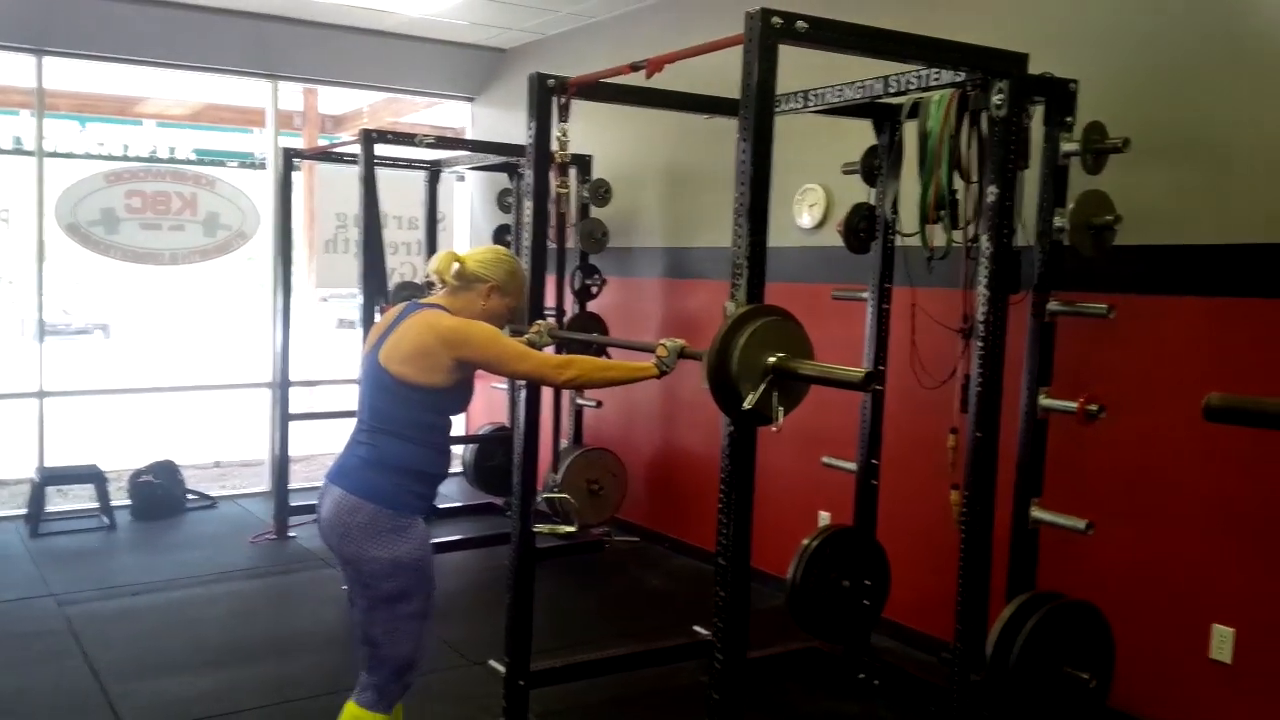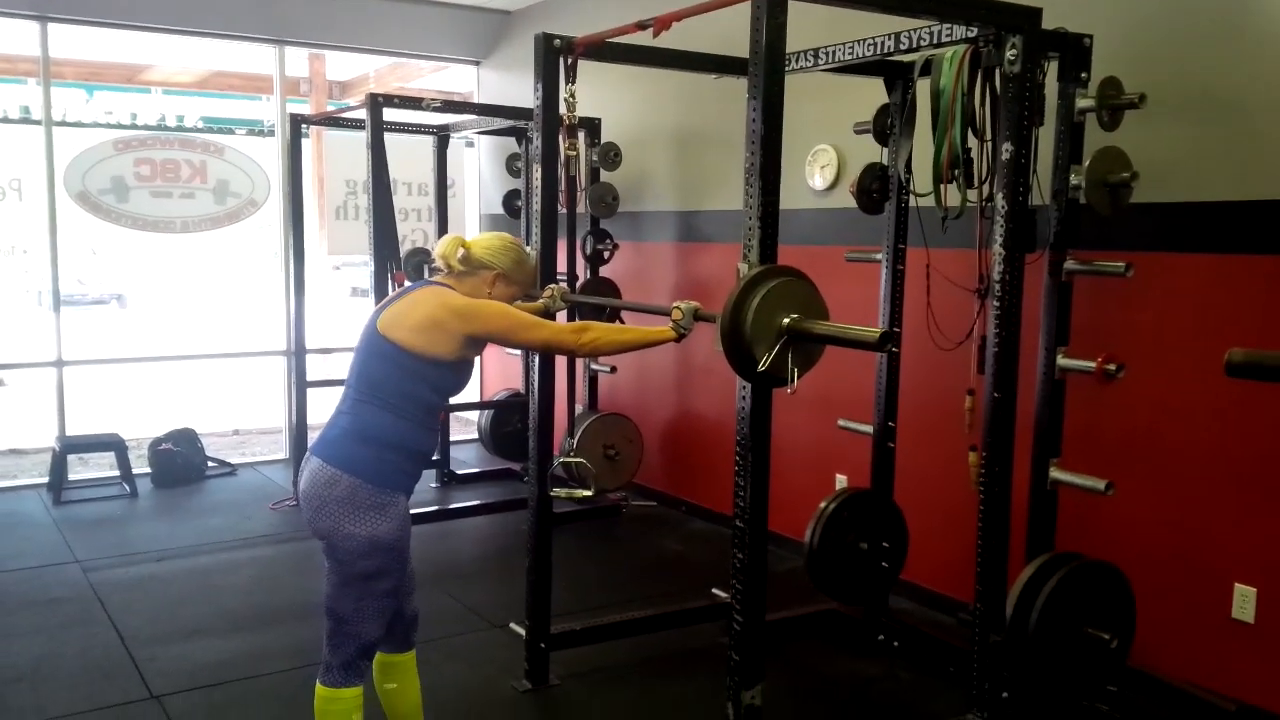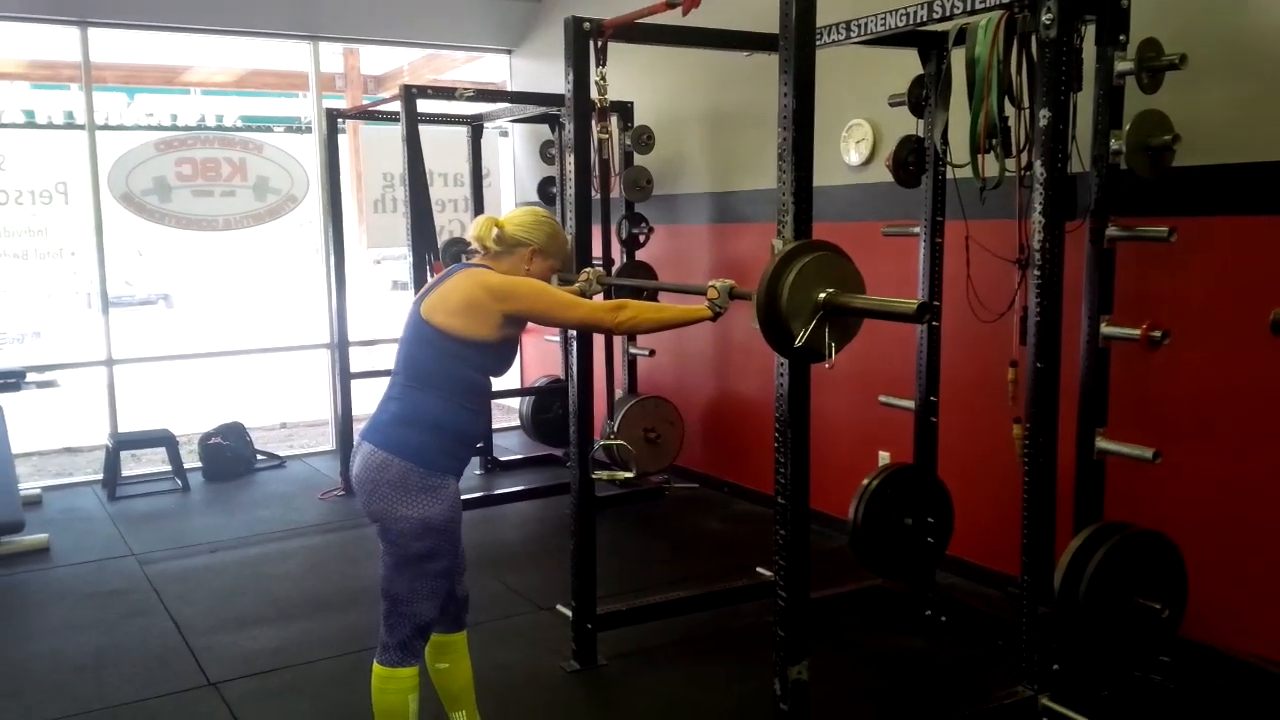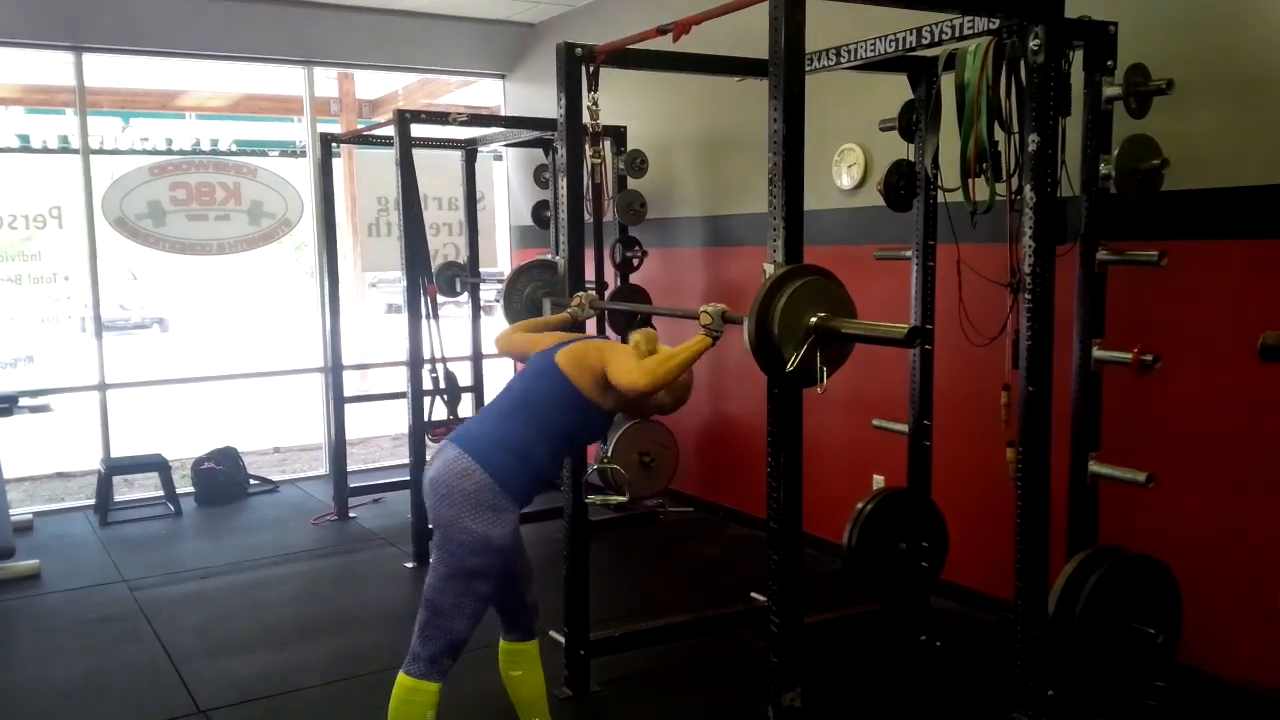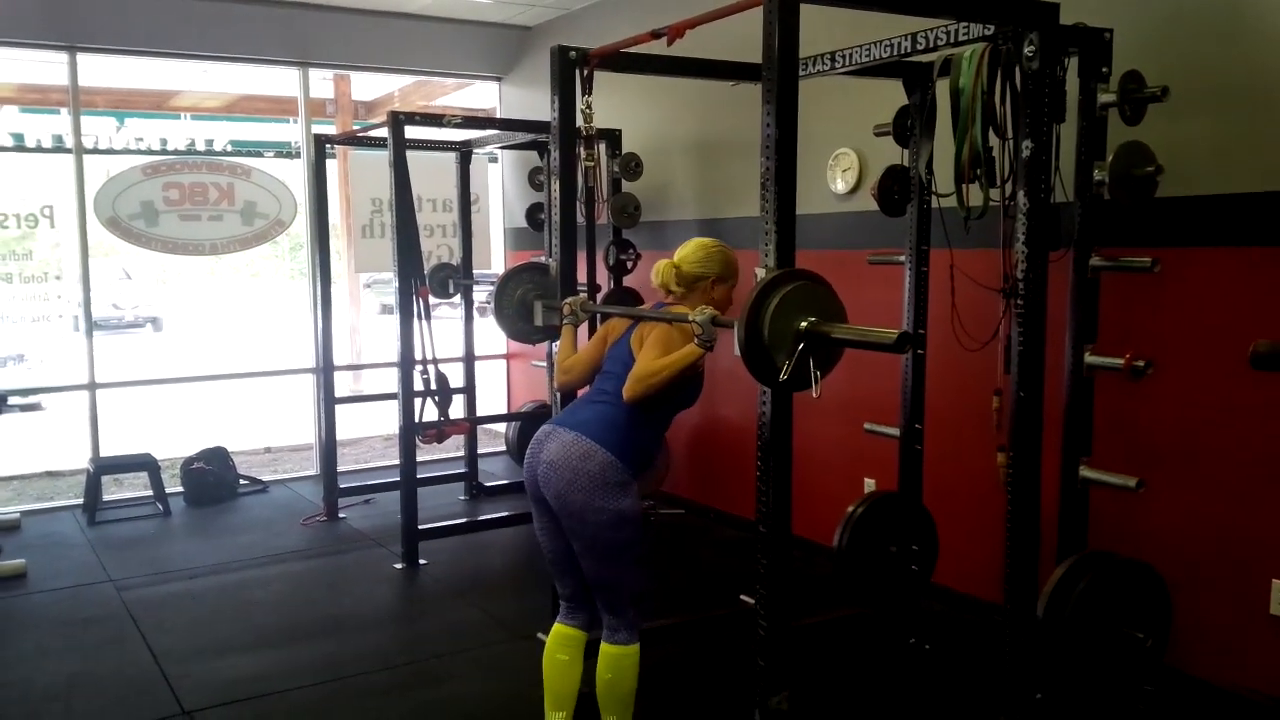
dt=1s
person 1, frame 1
left shoulder: (405, 316)
right shoulder: (451, 332)
right elbow: (562, 372)
left wrist: (526, 342)
right wrist: (655, 366)
left hip: (352, 500)
right hip: (381, 515)
left knee: (385, 665)
right knee: (387, 680)
person 1, frame 2
left shoulder: (425, 298)
right shoulder: (453, 310)
right elbow: (576, 339)
left wrist: (543, 307)
right wrist: (670, 331)
left hip: (345, 475)
right hip: (359, 489)
left knee: (397, 627)
right knee: (353, 648)
person 1, frame 3
left shoulder: (467, 281)
right shoulder: (494, 290)
right elbow: (613, 317)
left wrist: (576, 292)
right wrist: (707, 310)
left hip: (401, 462)
right hip: (410, 474)
left knee: (449, 611)
right knee: (407, 633)
person 1, frame 4
left shoulder: (580, 346)
right shoulder: (617, 355)
left elbow: (507, 338)
right elbow: (640, 381)
left wrist: (570, 317)
right wrist: (705, 338)
left hip: (466, 474)
right hip: (478, 490)
left knee: (521, 618)
right knee: (438, 647)
person 1, frame 5
left shoulder: (630, 318)
right shoulder: (679, 327)
left elbow: (565, 377)
right elbow: (635, 389)
left wrist: (570, 322)
right wrist: (699, 346)
left hip: (545, 452)
right hip: (590, 471)
left knee: (575, 608)
right knee: (620, 619)
